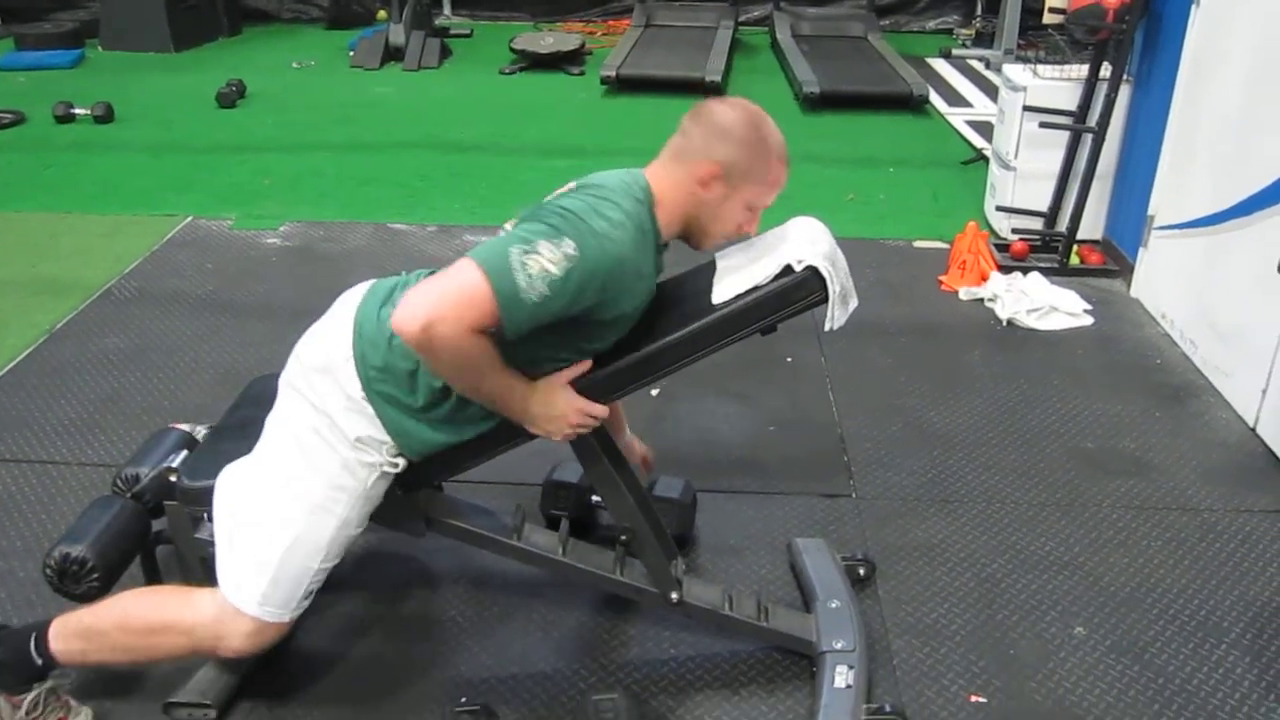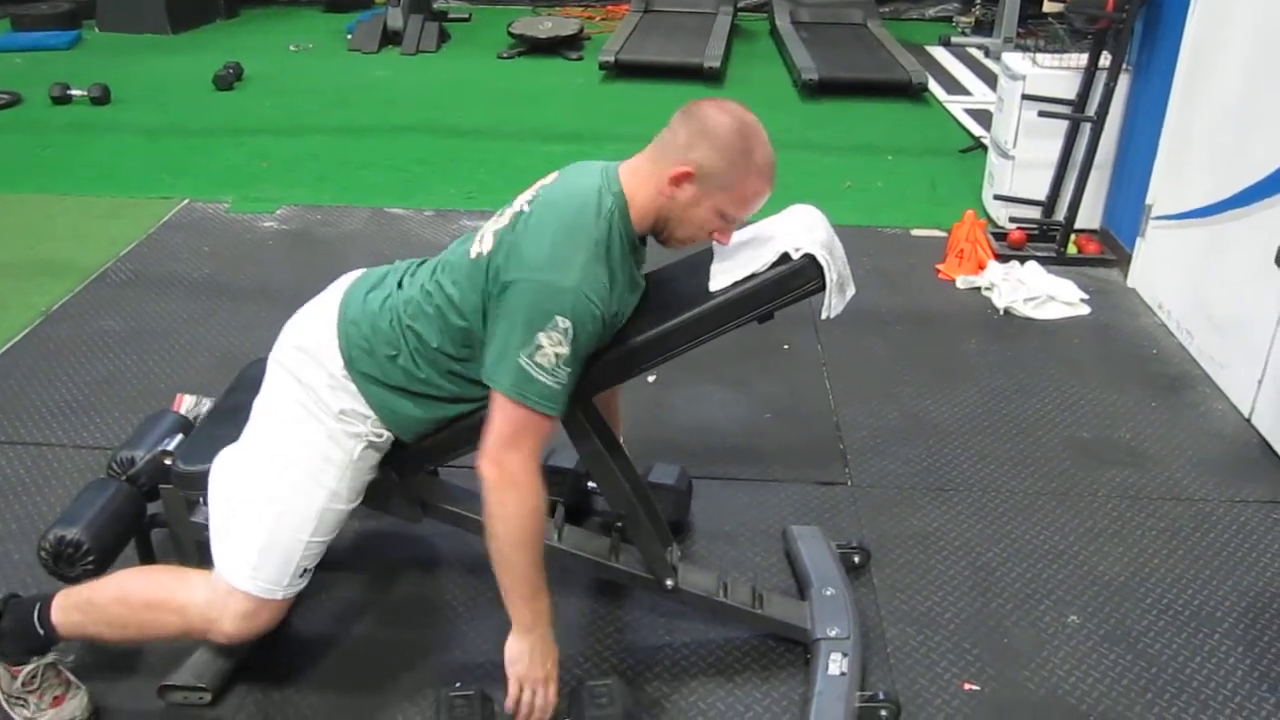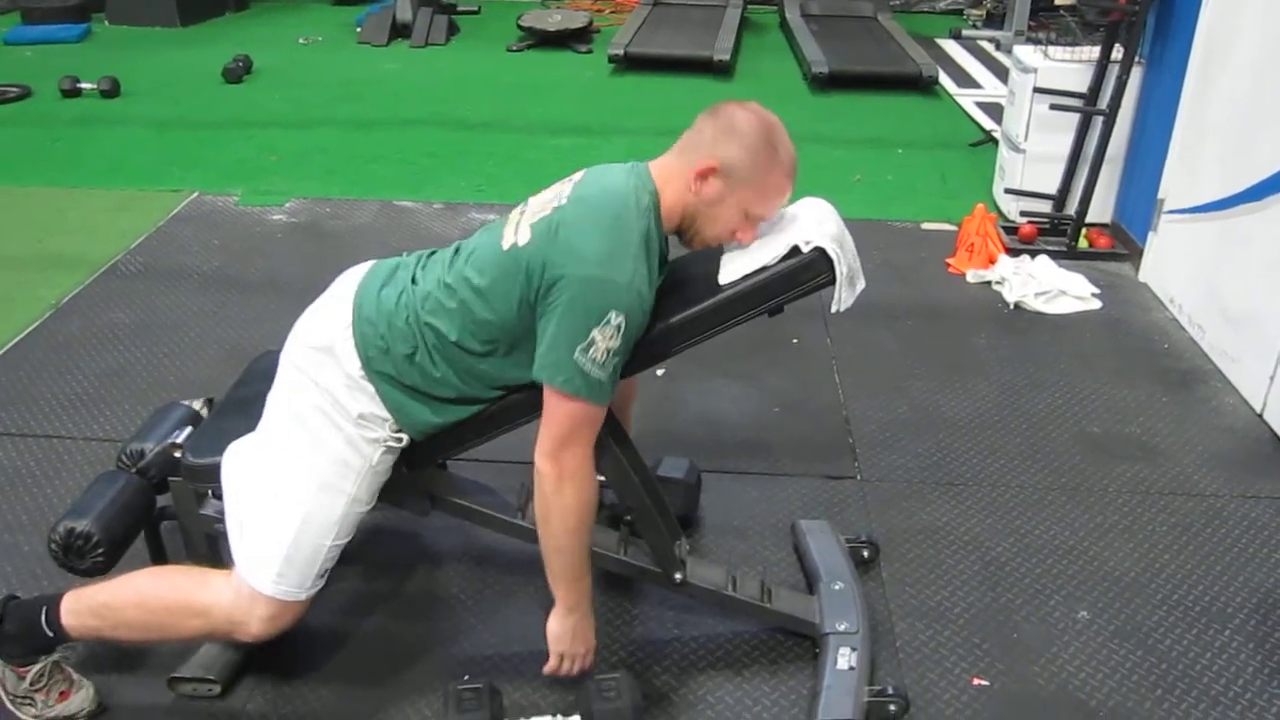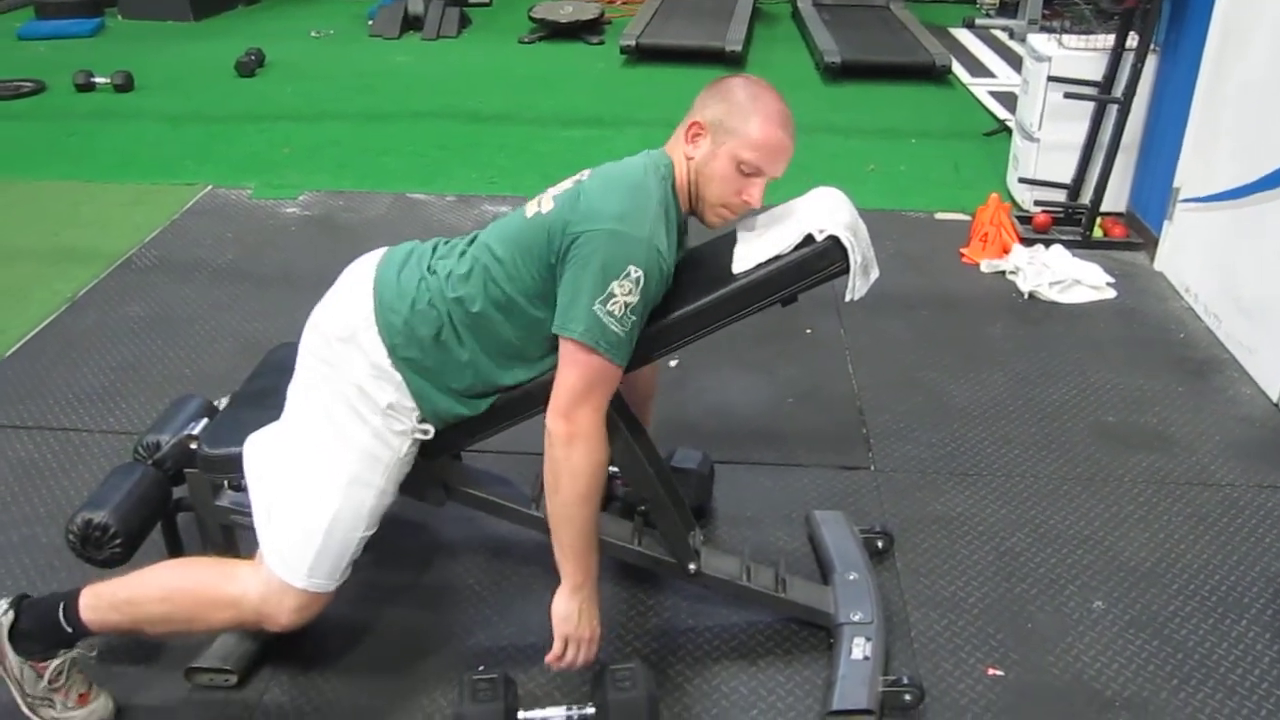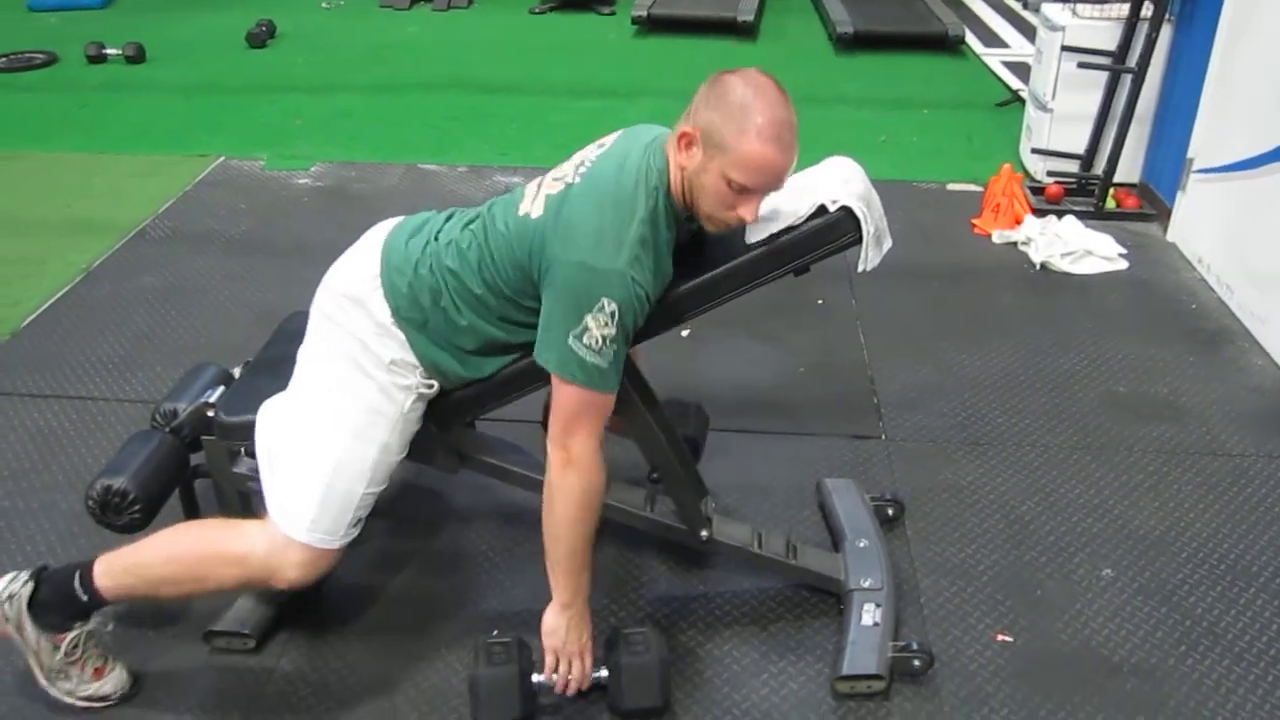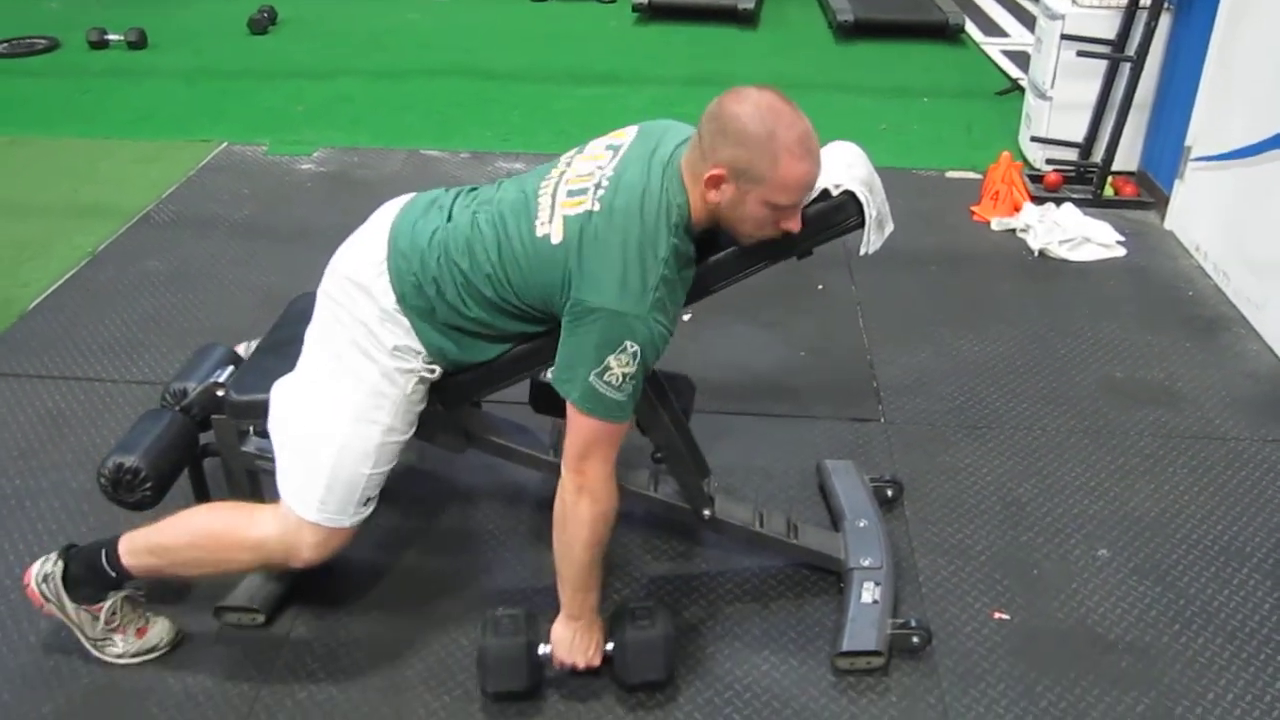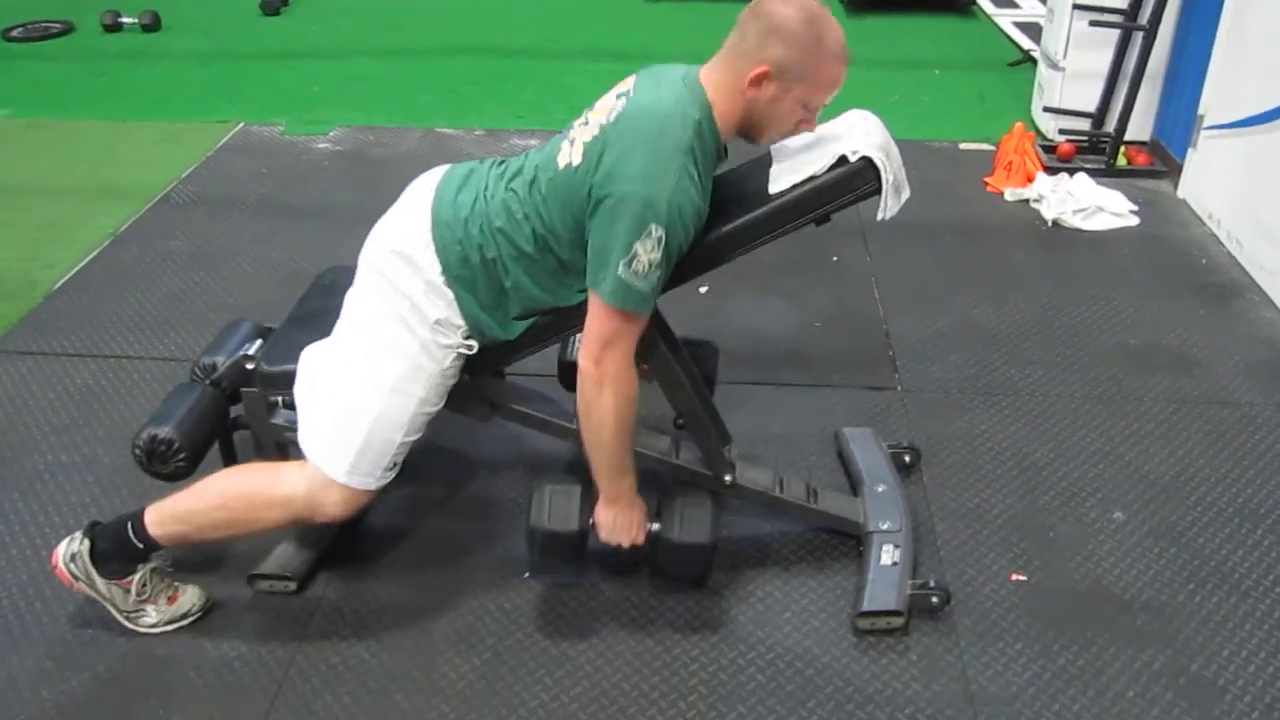
dt=0.4s
person 1, frame 1
left shoulder: (633, 207)
right shoulder: (604, 235)
left elbow: (585, 339)
right elbow: (432, 320)
left wrist: (612, 431)
right wrist: (536, 409)
left hip: (374, 334)
right hip: (366, 391)
right knee: (246, 625)
person 1, frame 2
left shoulder: (602, 180)
right shoulder: (563, 279)
left elbow: (596, 343)
right elbow: (508, 468)
right wrist: (532, 634)
left hip: (371, 314)
right hip: (347, 381)
right knee: (239, 610)
person 1, frame 3
left shoulder: (622, 185)
right shoulder: (609, 271)
left elbow: (613, 357)
right elbow: (558, 463)
right wrist: (572, 610)
left hip: (378, 305)
right hip: (362, 382)
right knee: (260, 609)
person 1, frame 4
left shoulder: (652, 186)
right shoulder: (630, 236)
left elbow: (631, 345)
right elbow: (572, 426)
right wrist: (577, 589)
left hip: (399, 293)
right hip: (381, 361)
right knee: (285, 598)
person 1, frame 5
left shoulder: (655, 146)
right shoulder: (606, 259)
right elbow: (573, 452)
left wrist: (620, 384)
right wrist: (569, 607)
left hip: (410, 257)
right hip: (386, 323)
right knee: (298, 554)
person 1, frame 6
left shoulder: (674, 139)
right shoulder: (633, 291)
right elbow: (586, 474)
right wrist: (578, 618)
left hip: (419, 228)
right hip: (396, 312)
right knee: (312, 536)
left ankle: (260, 358)
right ankle: (84, 573)
person 1, frame 7
left shoulder: (675, 82)
right shoulder: (656, 186)
right elbow: (603, 365)
left wrist: (635, 319)
right wrist: (617, 498)
left hip: (453, 206)
right hip: (438, 281)
right knee: (335, 489)
right ankle: (109, 549)
